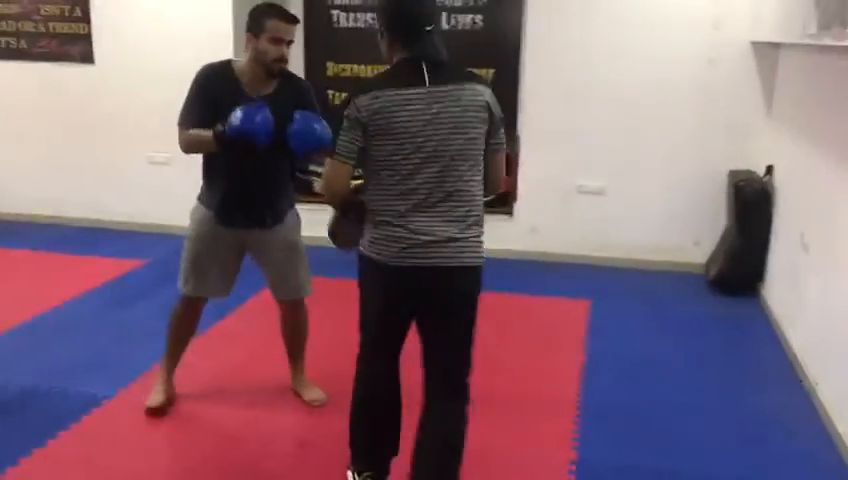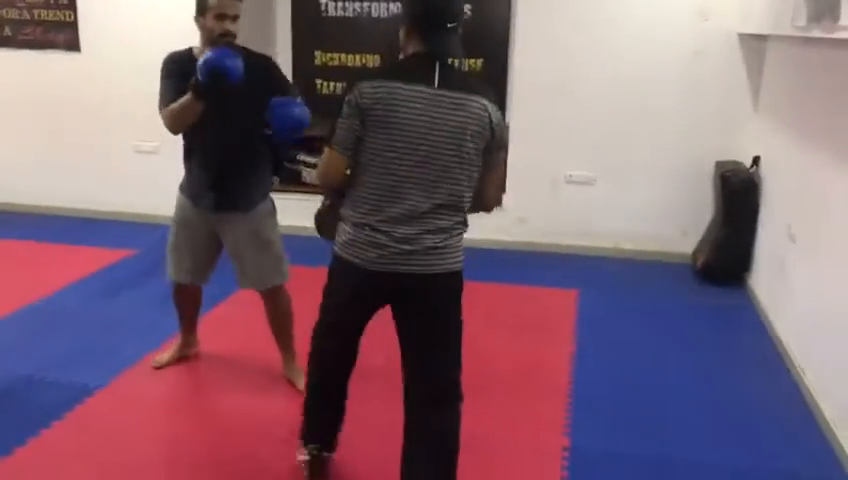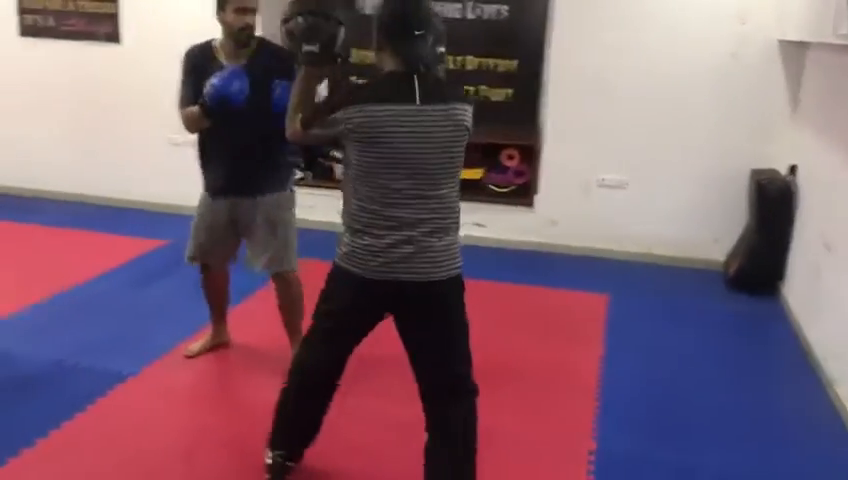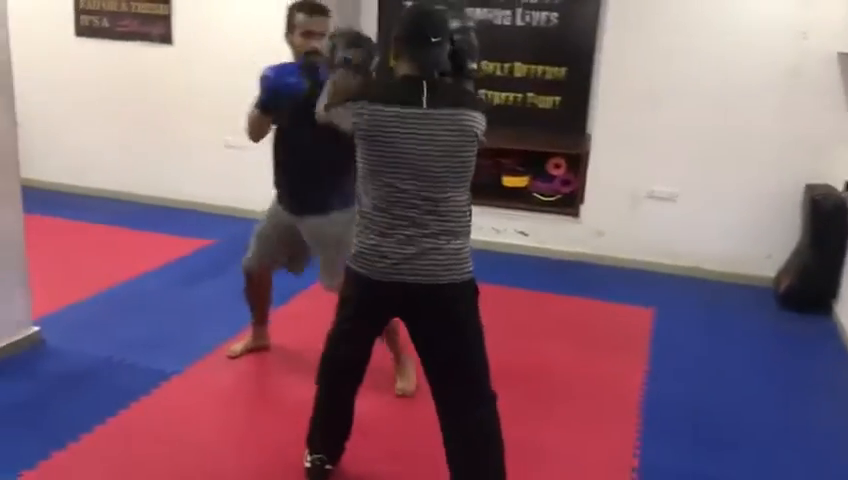
dt=0.3s
person 1, frame 1
left shoulder: (368, 100)
right shoulder: (478, 93)
left elbow: (333, 188)
right elbow: (497, 181)
left wrist: (361, 203)
left hip: (386, 258)
right hip: (458, 261)
left knee: (377, 365)
right knee: (447, 385)
person 1, frame 2
left shoulder: (371, 90)
right shoulder: (483, 105)
left elbow: (329, 177)
right elbow: (489, 198)
left hip: (361, 257)
right hip: (436, 267)
left knee: (330, 350)
right knee: (435, 392)
person 1, frame 3
left shoulder: (357, 103)
right shoulder: (459, 106)
left elbow: (295, 129)
left wrist: (308, 72)
left hip: (362, 269)
right hip: (436, 274)
left knee: (318, 360)
right knee: (451, 392)
person 1, frame 4
left shoulder: (368, 102)
right shoulder: (472, 112)
left elbow: (323, 110)
left wrist: (344, 78)
right wrist: (453, 84)
left hip: (373, 270)
right hip: (446, 277)
left knee: (341, 360)
right knee: (468, 396)
person 2, frame 1
left shoulder: (297, 90)
right shoulder: (212, 78)
right elbow: (186, 140)
right wrist: (222, 135)
left hip: (275, 213)
right hip: (217, 209)
left knee: (293, 299)
right knee: (191, 297)
left ankle: (298, 376)
right ankle: (166, 379)
person 2, frame 2
left shoulder: (259, 66)
right shoulder: (178, 64)
right elbow: (172, 122)
left wrist: (290, 118)
right wrist: (200, 90)
left hip: (249, 198)
right hip: (197, 194)
left knee: (271, 285)
right knee: (184, 280)
left ankle: (290, 362)
right ankle: (187, 341)
person 2, frame 3
left shoulder: (278, 58)
right shoulder: (198, 58)
right elbow: (190, 123)
right wrist: (210, 106)
left hip: (269, 187)
right hip: (220, 185)
left knee: (283, 273)
right knee: (210, 262)
left ankle: (297, 348)
right ankle: (219, 332)
person 2, frame 4
right shoulder: (279, 81)
right elbow: (254, 132)
right wrist: (266, 104)
left hip: (335, 205)
right hip: (289, 202)
right knee: (254, 269)
left ankle: (403, 362)
right ankle: (259, 333)
